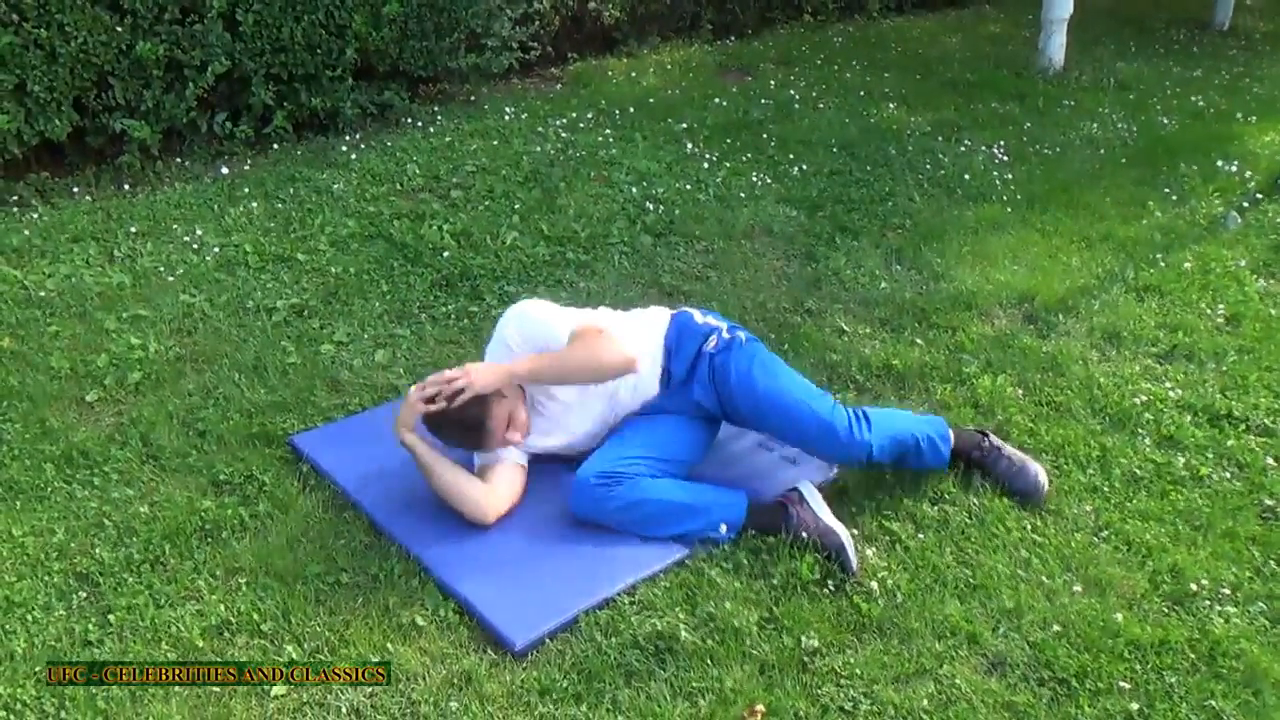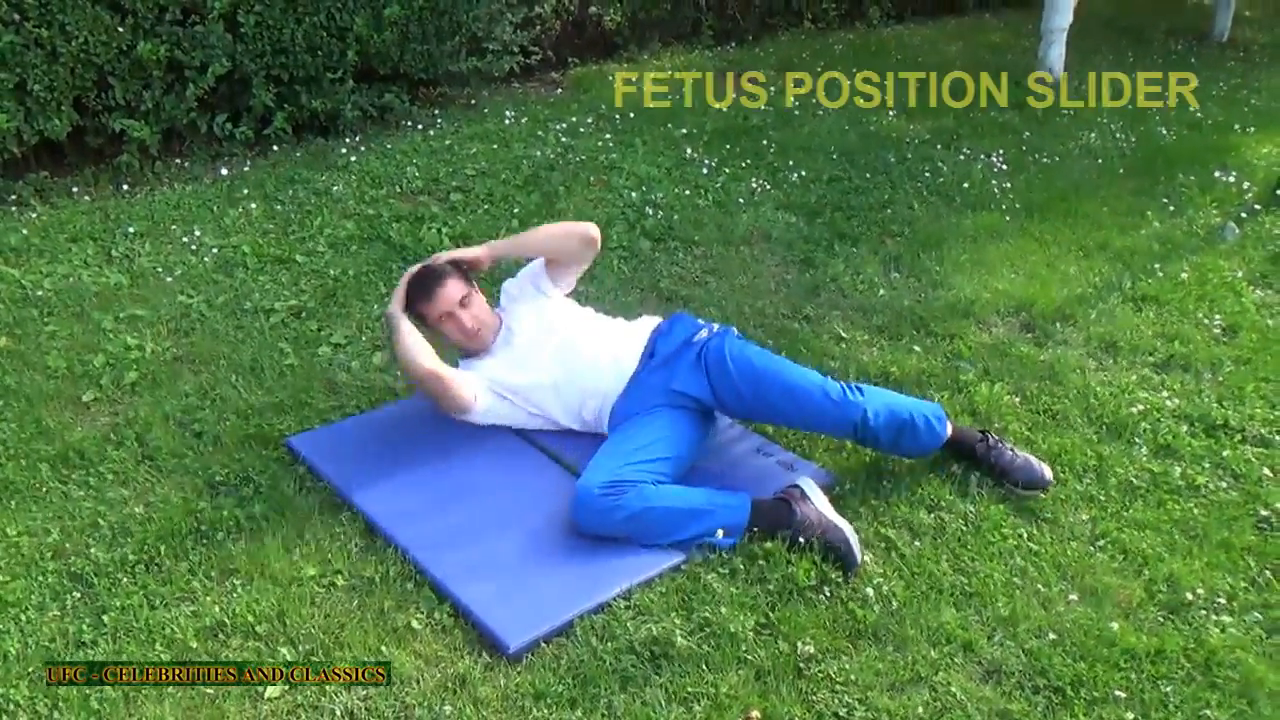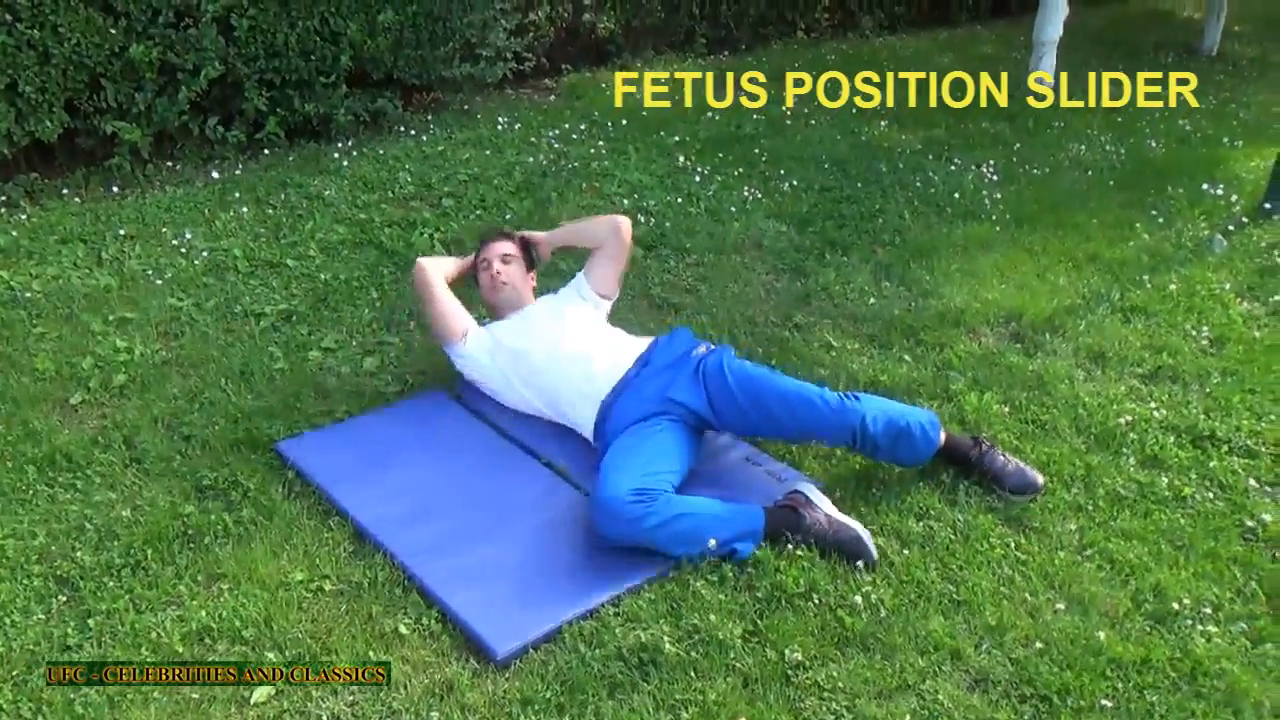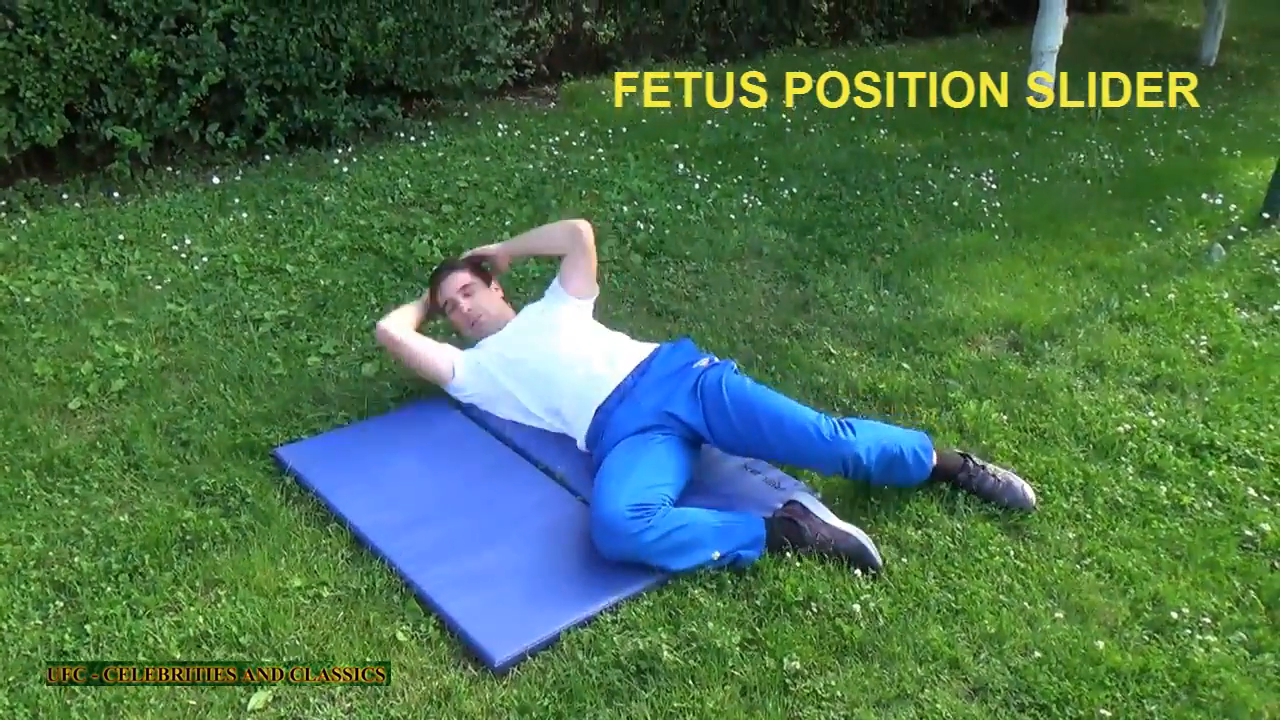
dt=0.5s
person 1, frame 1
left shoulder: (519, 327)
right shoulder: (505, 437)
left elbow: (619, 353)
right elbow: (487, 507)
left wrist: (503, 370)
right wrist: (411, 438)
left hip: (690, 350)
right hip: (662, 412)
left knee: (844, 436)
right knee: (590, 492)
left ankle: (966, 443)
right ankle: (778, 516)
person 1, frame 2
left shoulder: (526, 294)
right shoulder: (471, 388)
left elbow: (586, 236)
right elbow: (417, 365)
left wrist: (486, 250)
right wrist: (400, 312)
left hip: (675, 347)
right hip: (639, 413)
left knee: (831, 401)
right knee: (595, 502)
left ankle: (971, 440)
right ankle: (777, 514)
person 1, frame 3
left shoulder: (569, 300)
right shoulder: (479, 351)
left elbow: (617, 228)
right elbow: (424, 274)
left wrist: (541, 240)
right wrist: (465, 261)
left hip: (673, 364)
right hip: (630, 423)
left knee: (831, 411)
right knee: (616, 510)
left ankle: (961, 450)
right ankle: (784, 521)
person 1, frame 4
left shoulder: (555, 306)
right shoulder: (471, 370)
left elbow: (579, 232)
right elbow: (390, 333)
left wrist: (496, 252)
right wrist: (427, 302)
left hip: (676, 374)
right hip: (625, 431)
left knee: (830, 441)
right knee: (618, 528)
left ankle: (950, 464)
right ankle: (784, 530)
